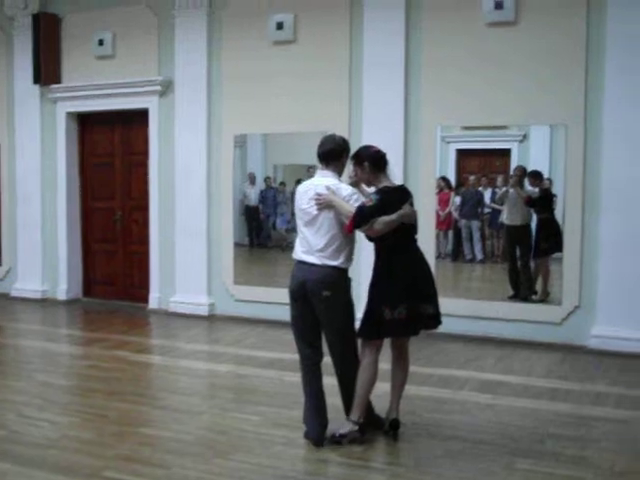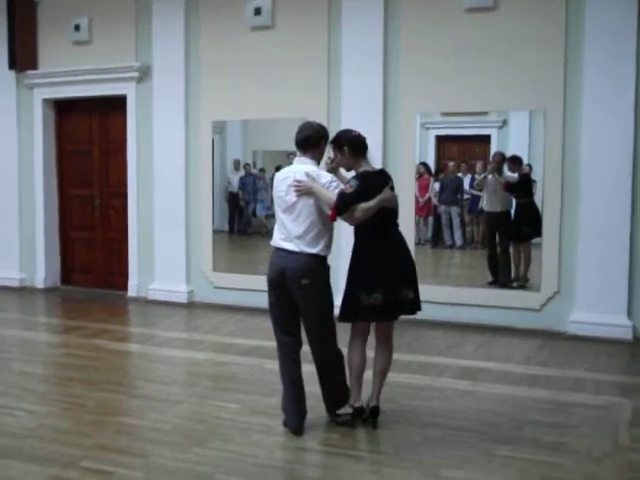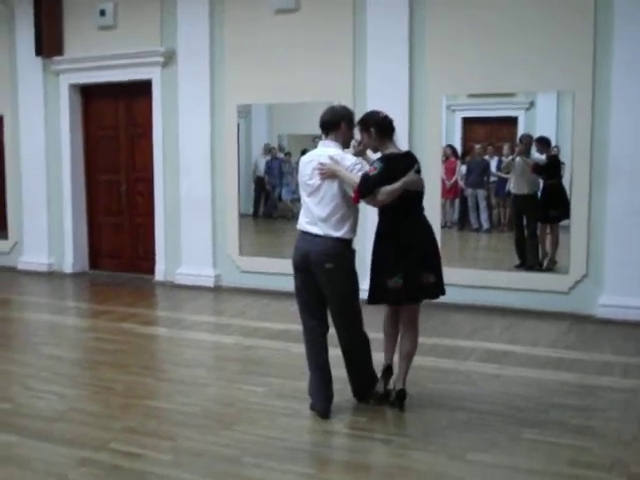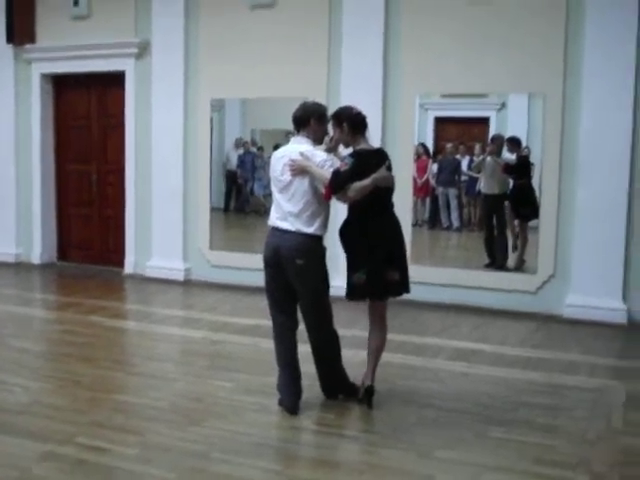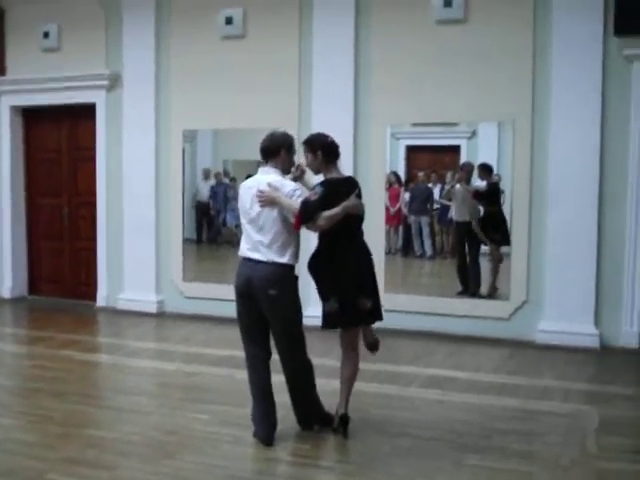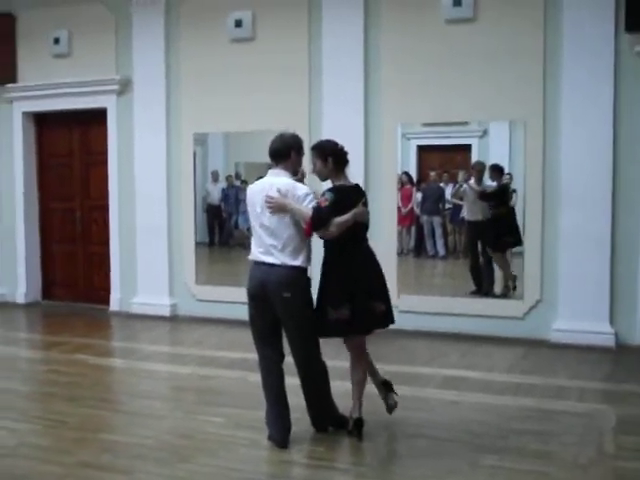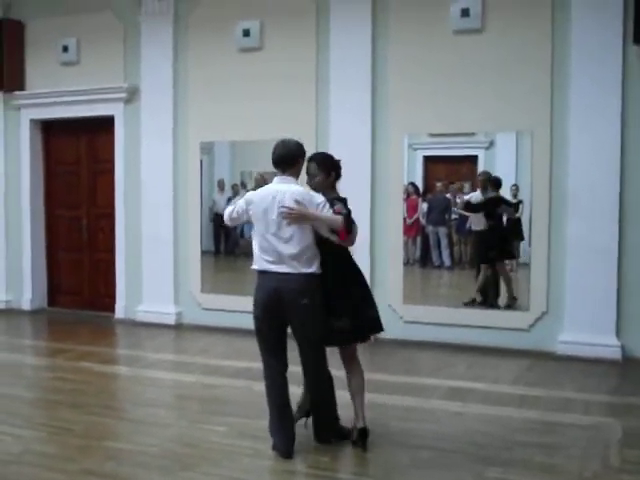
dt=0.5s
person 1, frame 1
left shoulder: (302, 190)
right shoulder: (344, 192)
right elbow: (372, 228)
right wrist: (402, 215)
left hip: (300, 273)
right hip: (329, 278)
left knee: (308, 354)
right knee: (344, 353)
left ankle: (315, 427)
right ankle: (361, 417)
person 1, frame 2
left shoulder: (280, 177)
right shoulder: (323, 179)
right elbow: (353, 215)
right wrist: (381, 200)
left hip: (278, 261)
right hip: (307, 266)
left knee: (287, 342)
right knee: (323, 342)
left ankle: (293, 416)
right ankle: (339, 406)
person 1, frame 3
left shoulder: (306, 161)
right shoulder: (348, 162)
right elbow: (377, 197)
right wrist: (406, 182)
left hip: (304, 244)
right hip: (332, 249)
left knee: (313, 325)
right knee: (348, 325)
left ankle: (320, 399)
right ankle: (365, 388)
person 1, frame 4
left shoulder: (278, 156)
right shoulder: (318, 158)
right elbow: (347, 194)
right wrist: (376, 178)
left hip: (274, 240)
right hip: (303, 245)
left knee: (282, 321)
right knee: (318, 321)
left ankle: (288, 395)
right ankle: (335, 385)
person 1, frame 5
left shoulder: (245, 187)
right shoulder: (287, 187)
right elbow: (317, 222)
right wrist: (346, 206)
left hip: (245, 271)
right hip: (275, 275)
left knee: (256, 352)
right knee: (292, 351)
left ankle: (263, 426)
right ankle: (310, 415)
person 1, frame 6
left shoulder: (253, 190)
right shoulder: (298, 191)
right elbow: (326, 229)
right wrist: (355, 215)
left hip: (257, 275)
right hip: (288, 278)
left knee: (268, 355)
right knee: (306, 353)
left ankle: (277, 429)
right ankle: (324, 417)
person 1, frame 7
left shoulder: (255, 198)
right shoulder: (310, 199)
left elbow: (228, 217)
right elbow: (342, 234)
right wrist: (344, 222)
left hip: (266, 284)
right hip: (302, 284)
left knee: (273, 364)
right knee: (314, 360)
left ankle: (283, 439)
right ankle: (327, 428)
person 2, frame 1
left shoulder: (381, 196)
right shoulder: (402, 192)
left elbow: (358, 219)
left wrist: (334, 200)
left hip: (392, 276)
right hip: (412, 274)
left knee: (371, 347)
right knee: (400, 347)
left ankle: (356, 421)
right ankle: (392, 415)
person 2, frame 2
left shoulder: (361, 181)
right shoulder: (382, 176)
left elbow: (340, 206)
left wrist: (314, 187)
left hip: (371, 260)
right hip: (393, 259)
left knee: (359, 333)
right knee: (384, 335)
left ankle: (356, 402)
right ankle: (373, 403)
person 2, frame 3
left shoulder: (386, 163)
right shoulder: (409, 159)
left elbow: (364, 189)
left wrist: (338, 170)
left hip: (395, 242)
right hip: (417, 240)
left knee: (394, 308)
right knee: (409, 317)
left ankle: (387, 368)
right ankle: (398, 384)
person 2, frame 4
left shoulder: (358, 159)
right shoulder: (380, 155)
left elbow: (335, 185)
left wrist: (309, 167)
left hip: (366, 238)
right hip: (385, 236)
right knee: (378, 313)
right ankle: (368, 381)
person 2, frame 5
left shoulder: (327, 187)
right shoulder: (351, 184)
left elbow: (304, 215)
left wrist: (278, 198)
left hip: (336, 267)
right hip: (356, 263)
right knee: (348, 343)
right ankle: (342, 410)
person 2, frame 6
left shoulder: (335, 194)
right shoulder: (356, 192)
left elbow: (316, 221)
left wrist: (287, 205)
left hip: (344, 275)
right hip: (363, 271)
left knee: (354, 345)
right knee: (355, 345)
person 2, frame 7
left shoulder: (335, 204)
right shoulder: (327, 204)
left elbow: (345, 228)
left wrist: (309, 216)
left hip: (340, 287)
right hip: (332, 284)
left knee: (348, 355)
right knee: (347, 355)
person 3, frame 1
left shoulder: (529, 192)
right shoulder: (507, 191)
right elbow: (498, 200)
left wrist: (517, 188)
right wrist: (509, 187)
left hip: (524, 228)
right hip: (509, 228)
left knee: (524, 262)
right knee: (511, 262)
left ankle: (526, 292)
right ankle: (516, 290)
person 3, frame 2
right shoulder: (486, 178)
right elbow: (476, 186)
left wrist: (496, 175)
right wrist: (487, 173)
left hip: (504, 215)
right hip: (489, 215)
left knee: (504, 248)
right knee: (491, 248)
left ankle: (505, 279)
right ankle: (495, 276)
person 3, frame 3
right shoulder: (514, 160)
left wrist: (524, 157)
right wrist: (515, 155)
left hip: (531, 197)
right hip: (516, 197)
left knee: (531, 231)
right knee: (518, 231)
left ankle: (532, 262)
right ankle: (523, 260)
person 3, frame 4
right shoulder: (485, 160)
right elbow: (474, 168)
right wrist: (486, 155)
left hip: (501, 197)
right hip: (487, 197)
left knee: (501, 230)
right knee: (488, 230)
left ankle: (501, 261)
right ankle: (492, 259)
person 3, frame 5
right shoulder: (456, 188)
right wrist: (455, 183)
left hip: (473, 224)
right hip: (459, 225)
left knee: (473, 258)
right knee: (460, 258)
left ankle: (474, 288)
right ankle: (465, 286)
person 3, frame 6
right shoulder: (466, 187)
right elbow: (454, 196)
right wrist: (462, 183)
left hip: (486, 224)
right hip: (471, 224)
left knee: (487, 257)
right knee: (473, 257)
left ankle: (488, 287)
right ankle: (479, 286)
person 3, frame 7
right shoulder: (471, 197)
right hip: (476, 234)
left knee: (493, 267)
right knee: (479, 267)
left ankle: (493, 299)
right ankle: (485, 297)
person 4, frame 1
left shoulder: (545, 192)
right shoulder: (543, 192)
left elbow: (530, 202)
right elbow: (532, 203)
left hip: (548, 229)
right hip: (542, 228)
left knee: (543, 261)
right knee: (537, 259)
left ankle: (544, 291)
person 4, frame 2
left shoulder: (524, 177)
right shoulder: (521, 177)
left elbow: (509, 187)
right elbow: (513, 189)
left hip: (527, 213)
right hip: (521, 212)
left knee: (525, 246)
right knee: (515, 244)
left ankle: (524, 277)
right ankle: (517, 275)
person 4, frame 3
left shoulder: (553, 159)
right shoulder: (550, 158)
left elbow: (537, 169)
right elbow: (541, 172)
left hip: (555, 195)
right hip: (548, 194)
left knee: (553, 229)
right knee: (542, 226)
left ankle: (551, 259)
right ankle: (544, 254)
person 4, frame 4
left shoulder: (523, 159)
right shoulder: (520, 158)
left elbow: (508, 169)
right elbow: (512, 172)
left hip: (524, 194)
right hip: (518, 192)
left knee: (523, 228)
left ankle: (520, 258)
person 4, frame 5
left shoulder: (493, 186)
right shoulder: (491, 185)
left elbow: (478, 195)
right elbow: (483, 199)
left hip: (494, 221)
right hip: (490, 220)
person 4, frame 6
left shoulder: (502, 188)
right shoulder: (501, 187)
left elbow: (485, 196)
left wrist: (471, 185)
left hip: (503, 223)
right hip: (499, 223)
left knee: (497, 254)
right knee: (500, 254)
left ankle: (508, 282)
right ankle: (507, 284)
person 4, frame 7
left shoulder: (489, 201)
right shoulder: (502, 200)
left elbow: (471, 208)
right elbow: (511, 208)
left hip: (493, 236)
right hip: (499, 235)
left knee: (500, 269)
right knee: (484, 268)
left ankle: (511, 297)
right ankle: (476, 297)
